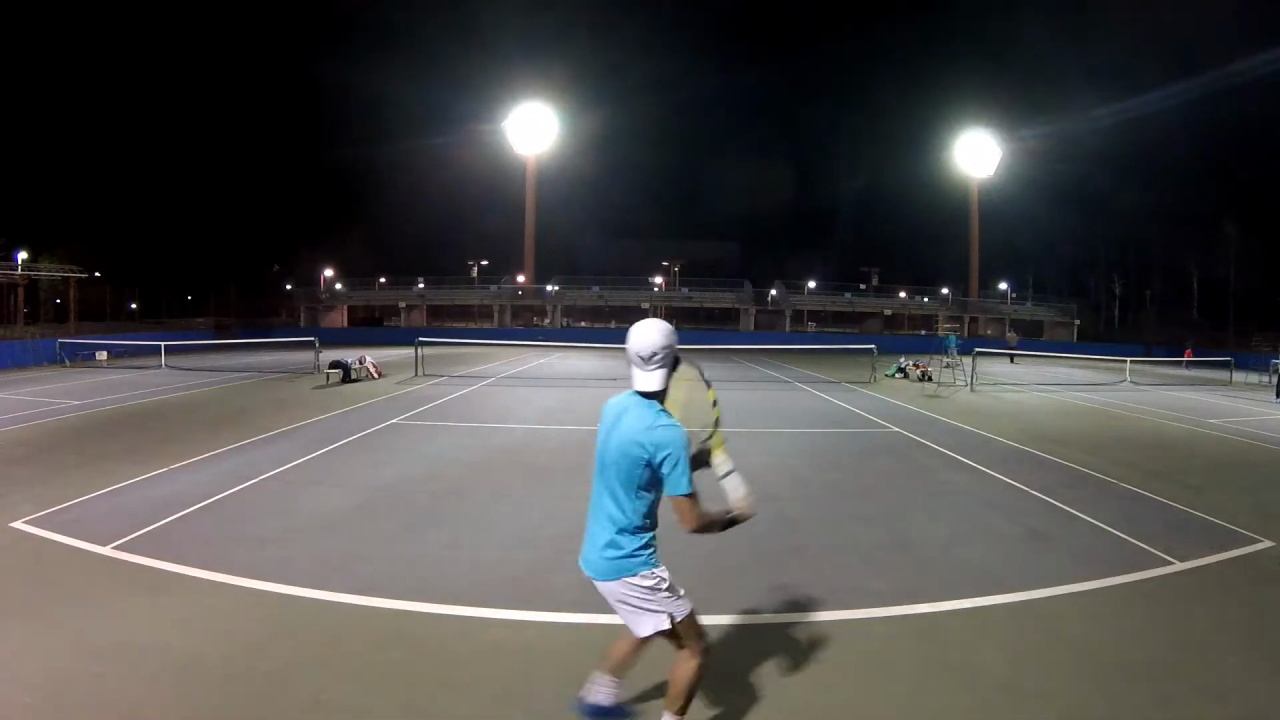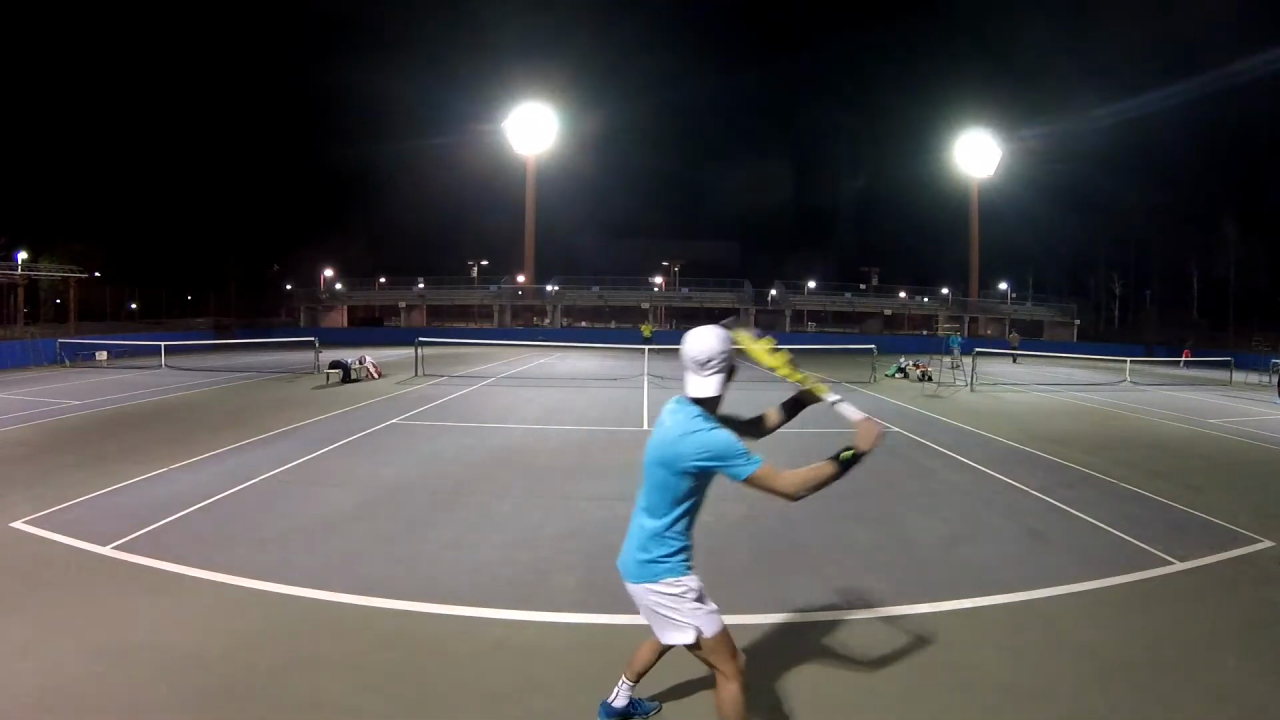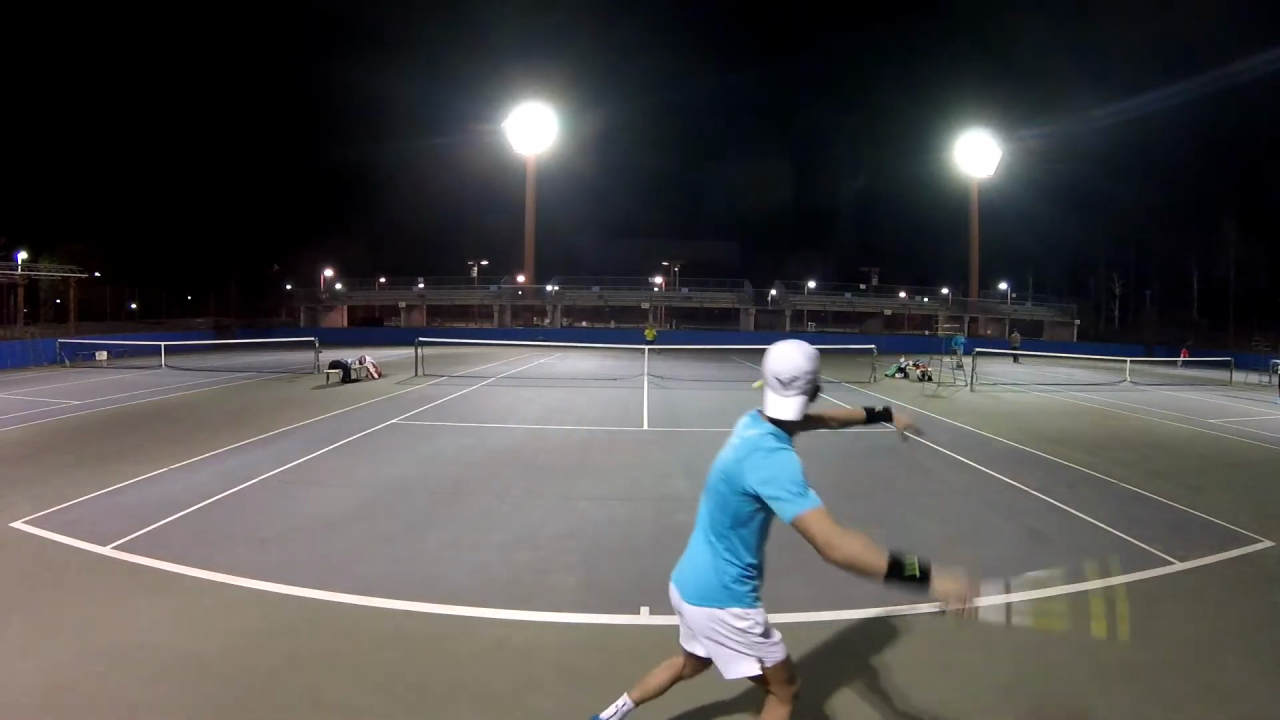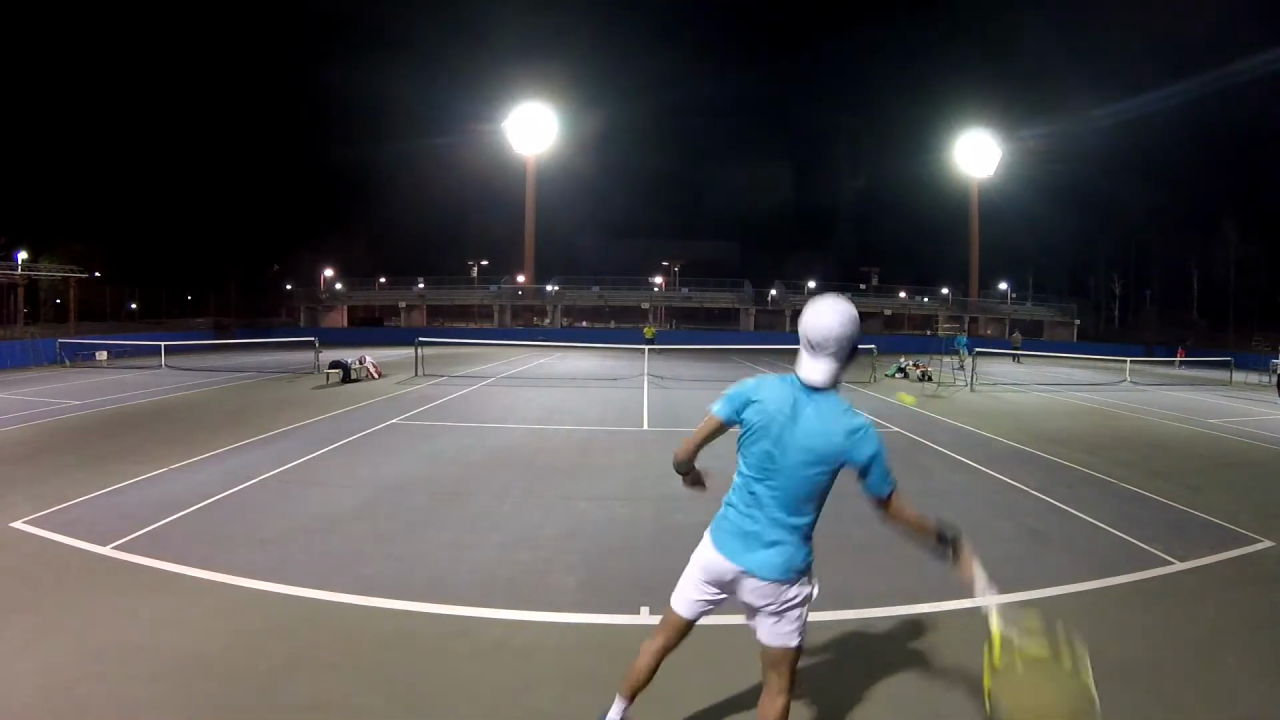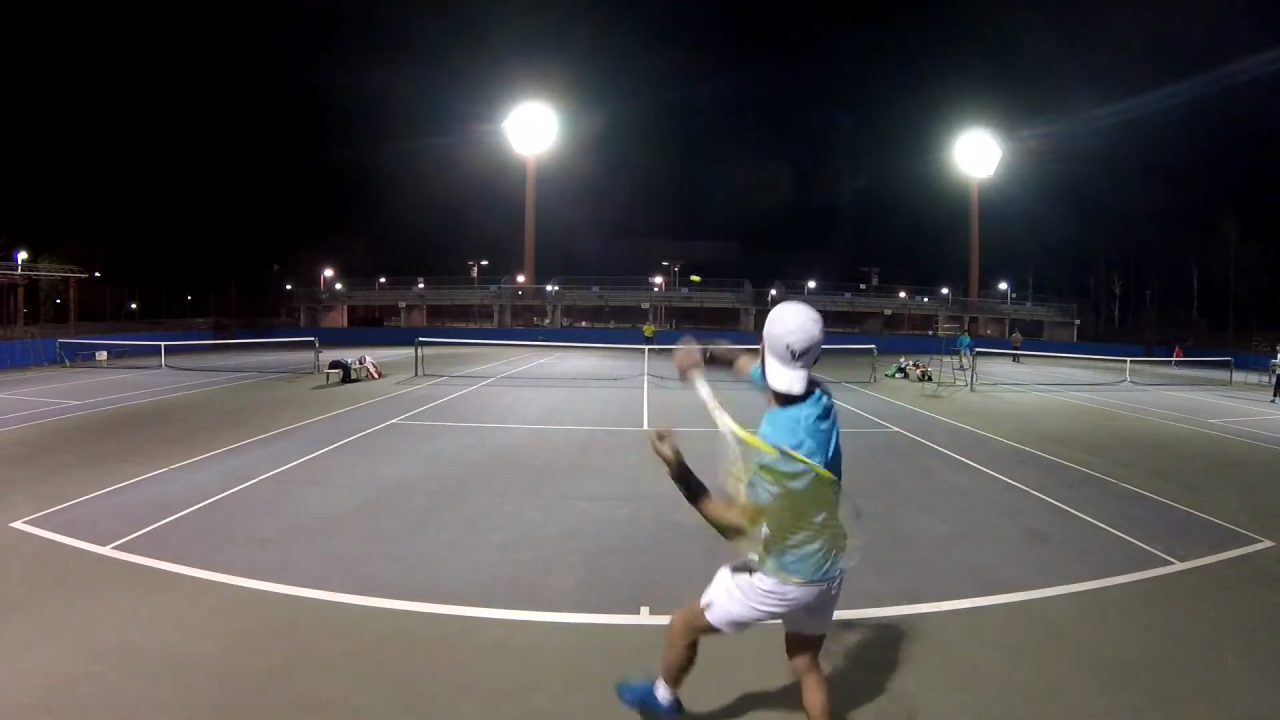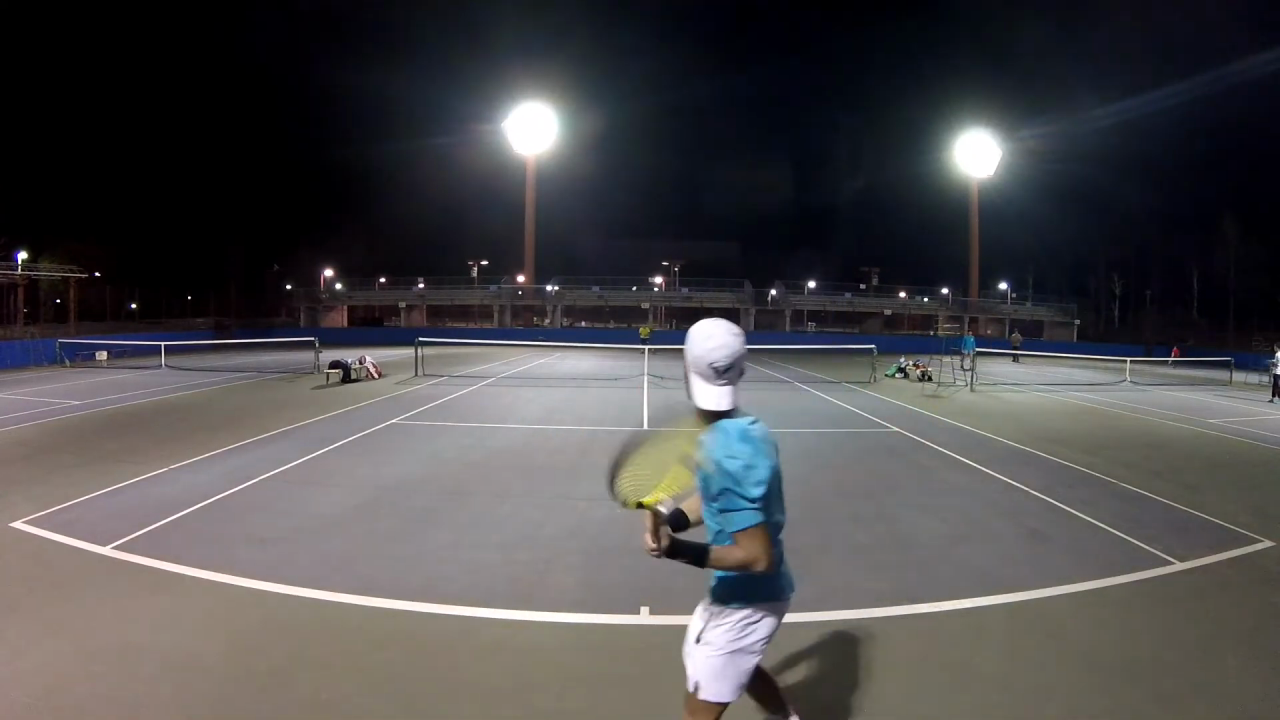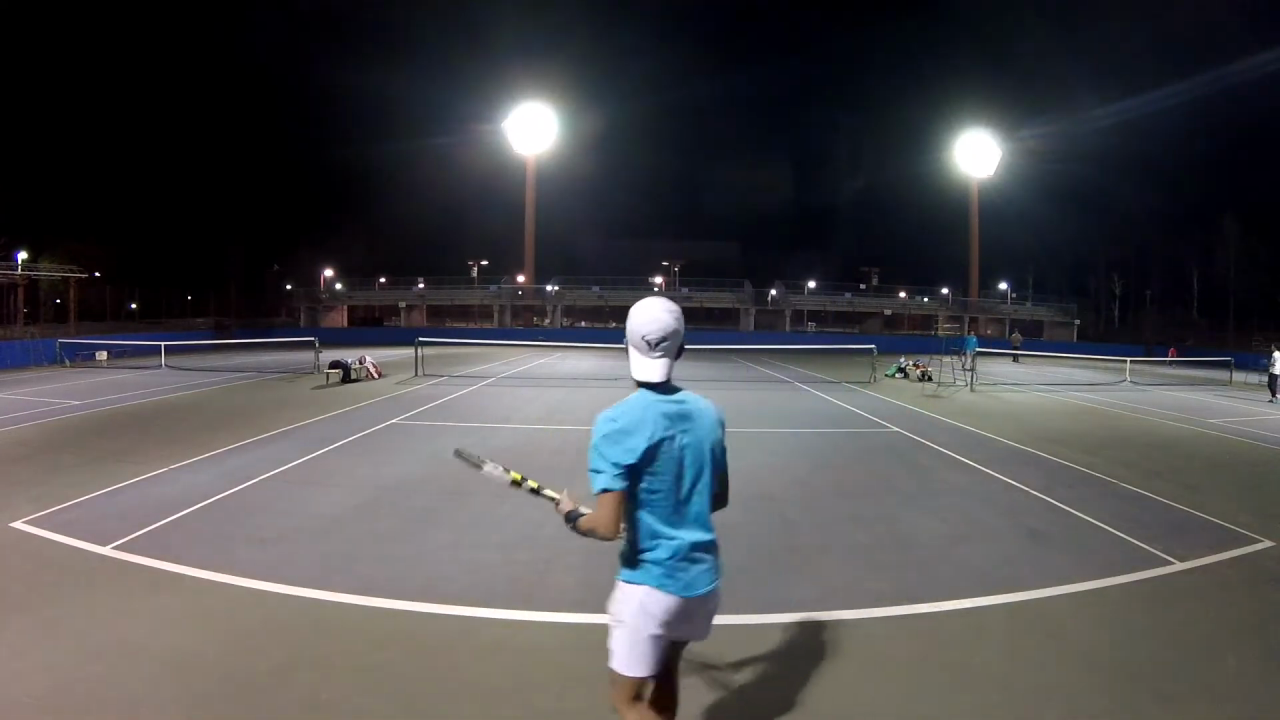
dt=0.3s
person 1, frame 1
left shoulder: (615, 407)
right shoulder: (665, 433)
right elbow: (692, 523)
left wrist: (690, 463)
right wrist: (736, 518)
left hip: (597, 558)
right hip: (629, 569)
left knee: (645, 629)
right knee: (694, 648)
person 1, frame 2
left shoulder: (679, 409)
right shoulder: (704, 436)
left elbow: (752, 427)
right elbow: (788, 486)
left wrist: (803, 398)
right wrist: (854, 451)
left hip: (643, 561)
right hip: (662, 573)
left knee: (669, 633)
right knee: (730, 669)
person 1, frame 3
left shoulder: (755, 423)
right shoulder: (771, 459)
left elbow: (820, 416)
right elbow: (833, 545)
left wrist: (883, 413)
right wrist: (927, 576)
left hip: (688, 584)
right hip: (723, 600)
left knee: (688, 663)
person 1, frame 4
left shoulder: (758, 390)
right shoulder: (855, 432)
left elbow: (684, 454)
right elbow: (894, 511)
left wrist: (688, 473)
right wrist: (949, 542)
left hip: (722, 548)
right hip: (779, 570)
left knee: (664, 635)
right knee: (780, 683)
person 1, frame 5
left shoulder: (782, 439)
right shoulder: (817, 395)
left elbow: (736, 526)
right elbow: (760, 360)
left wrist: (679, 471)
right wrist: (706, 354)
left hip: (790, 573)
right hip: (826, 569)
left knee: (685, 623)
right knee: (805, 666)
person 1, frame 6
left shoulder: (726, 453)
right shoulder: (743, 425)
left elbow: (755, 558)
left wrist: (677, 549)
right wrist: (667, 520)
left hip: (743, 602)
right hip: (767, 592)
right knee: (743, 670)
person 1, frame 7
left shoulder: (618, 422)
right shoulder: (708, 413)
left elbow: (602, 526)
left wrist: (570, 513)
left hip: (650, 582)
right hip: (702, 577)
right knee: (664, 671)
